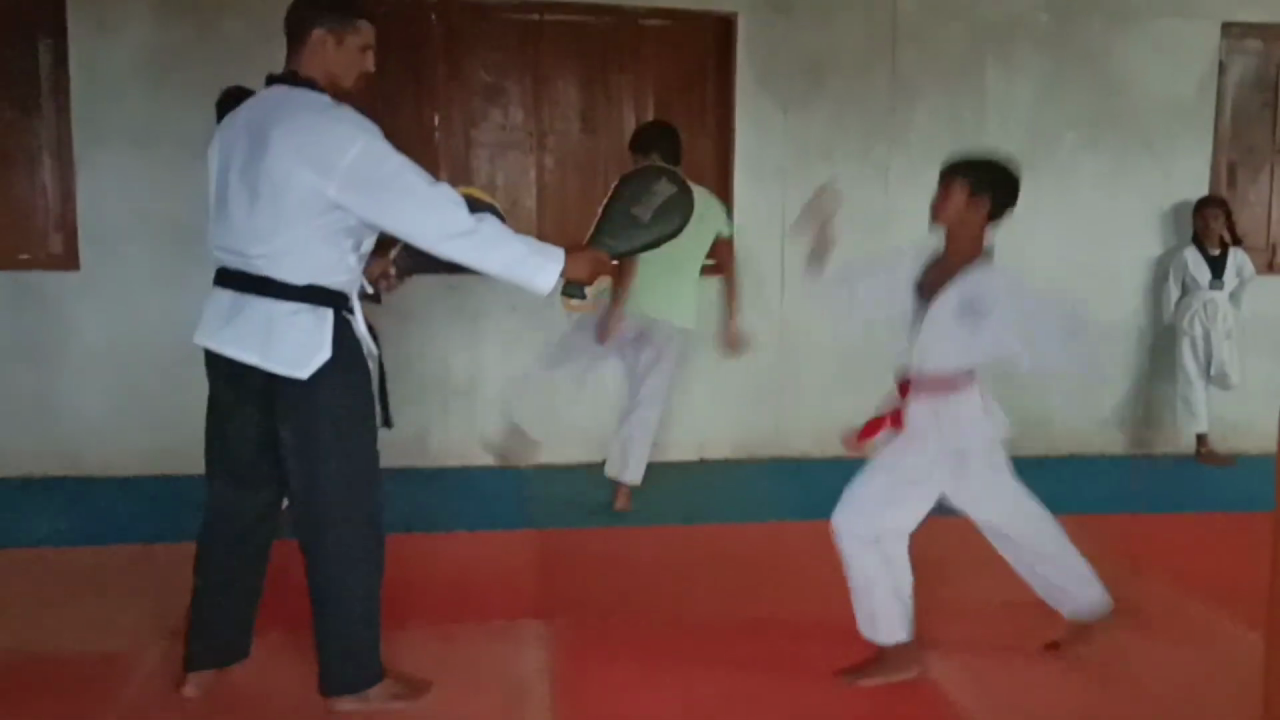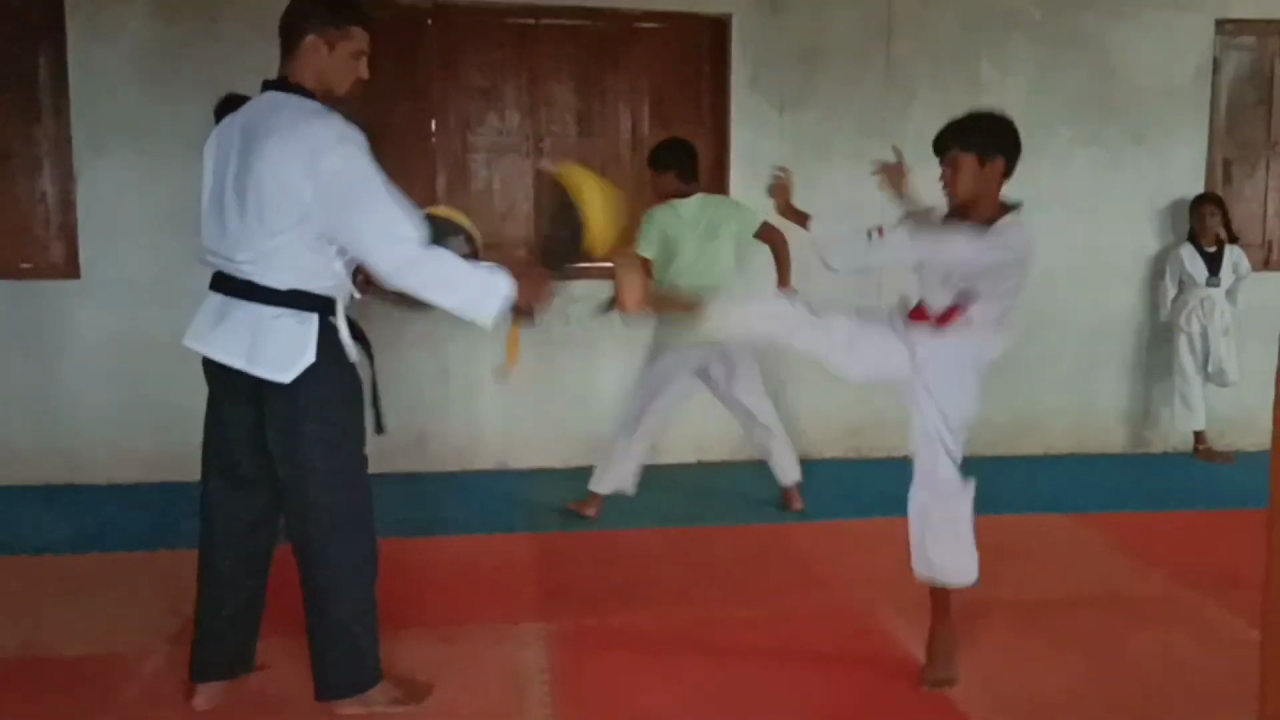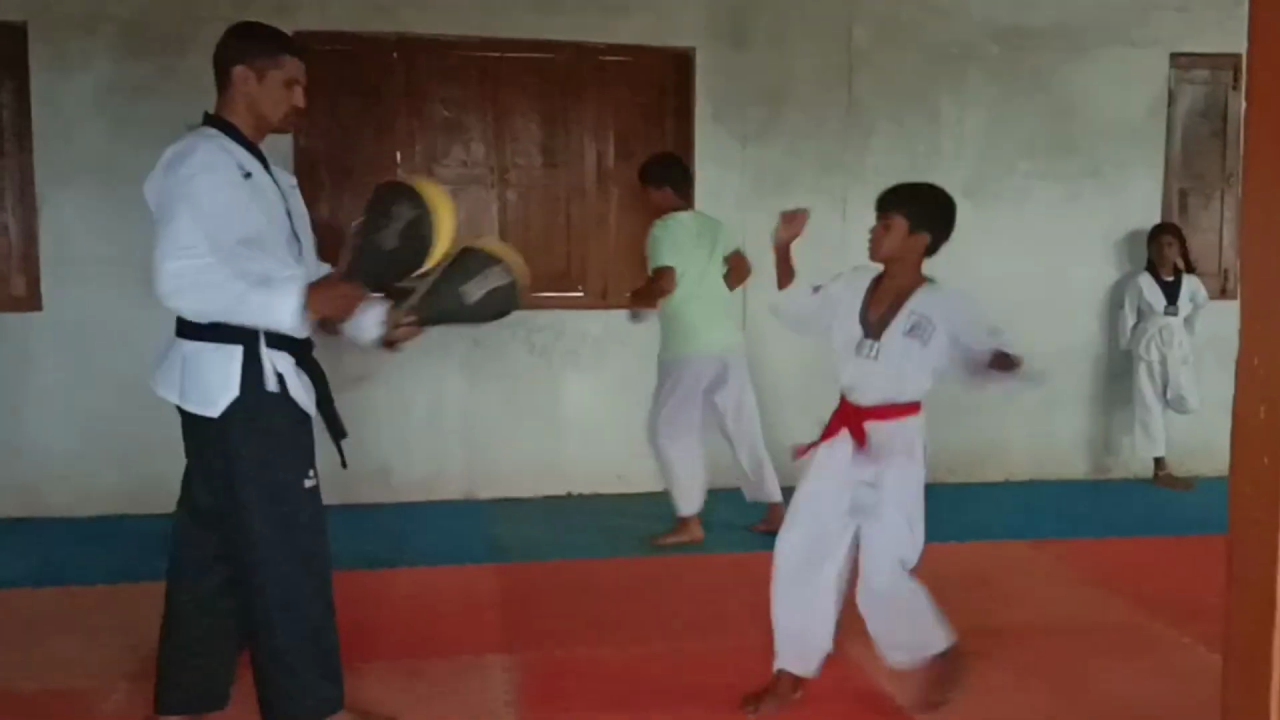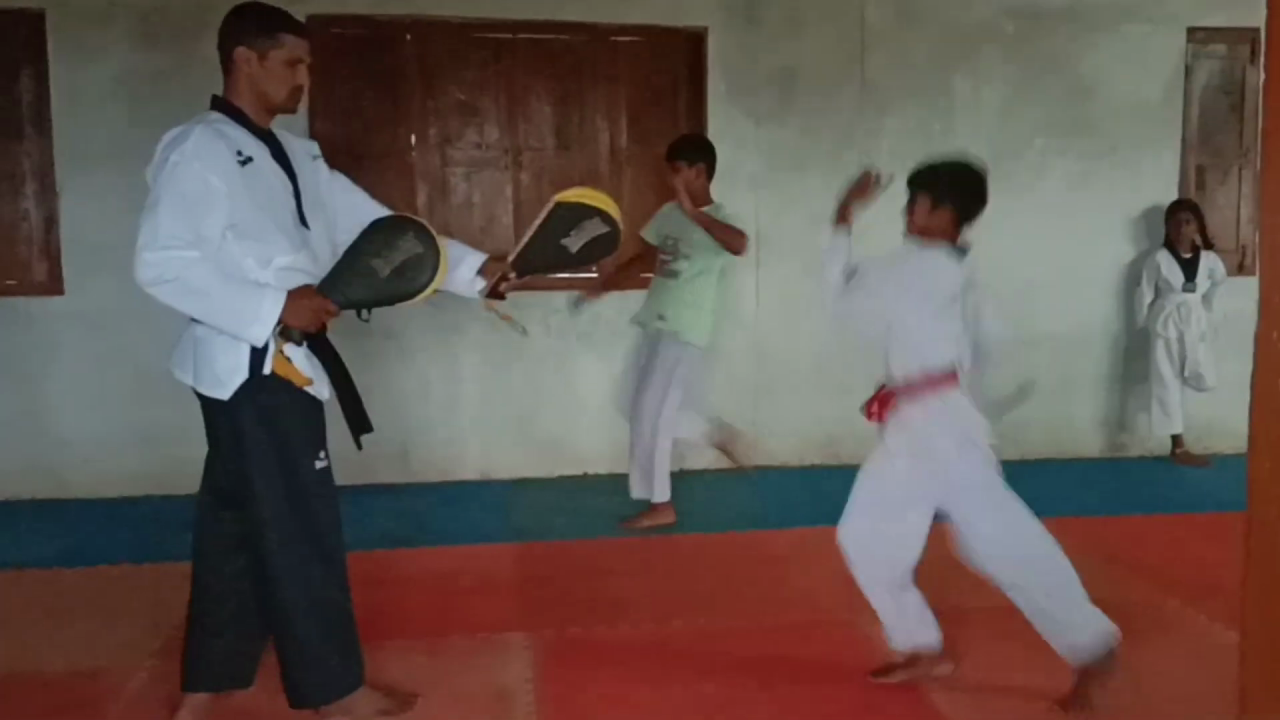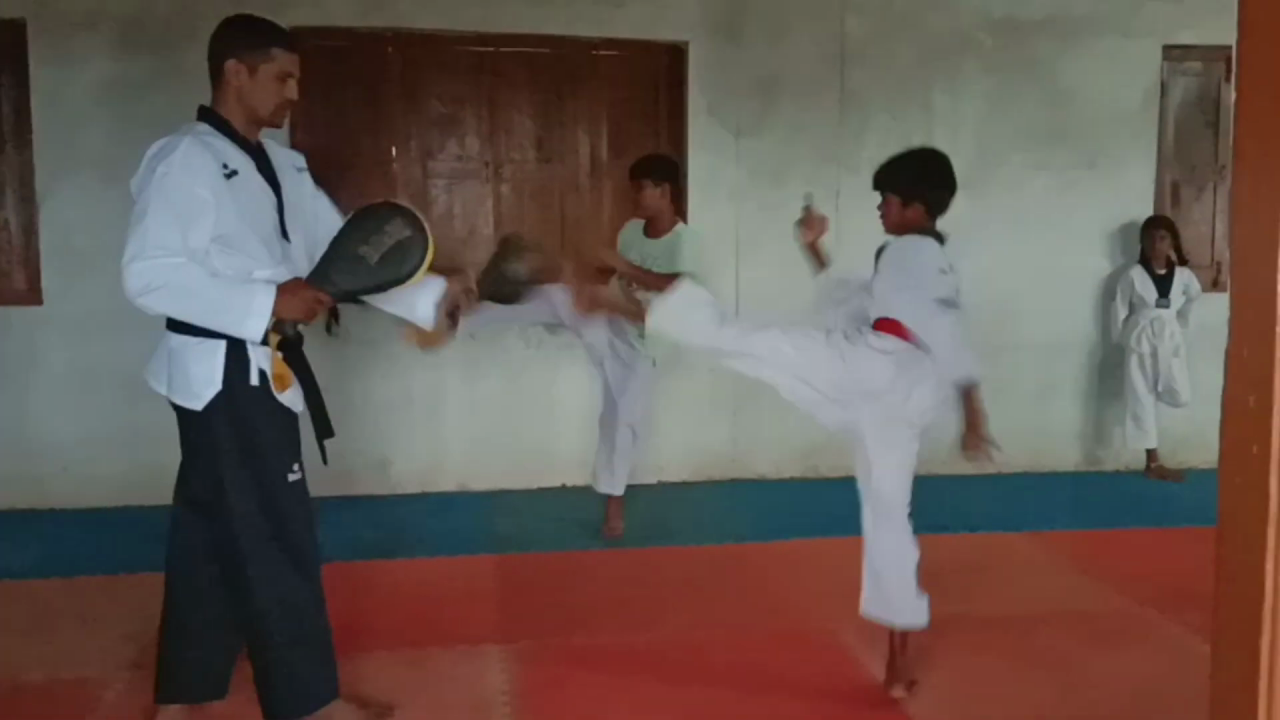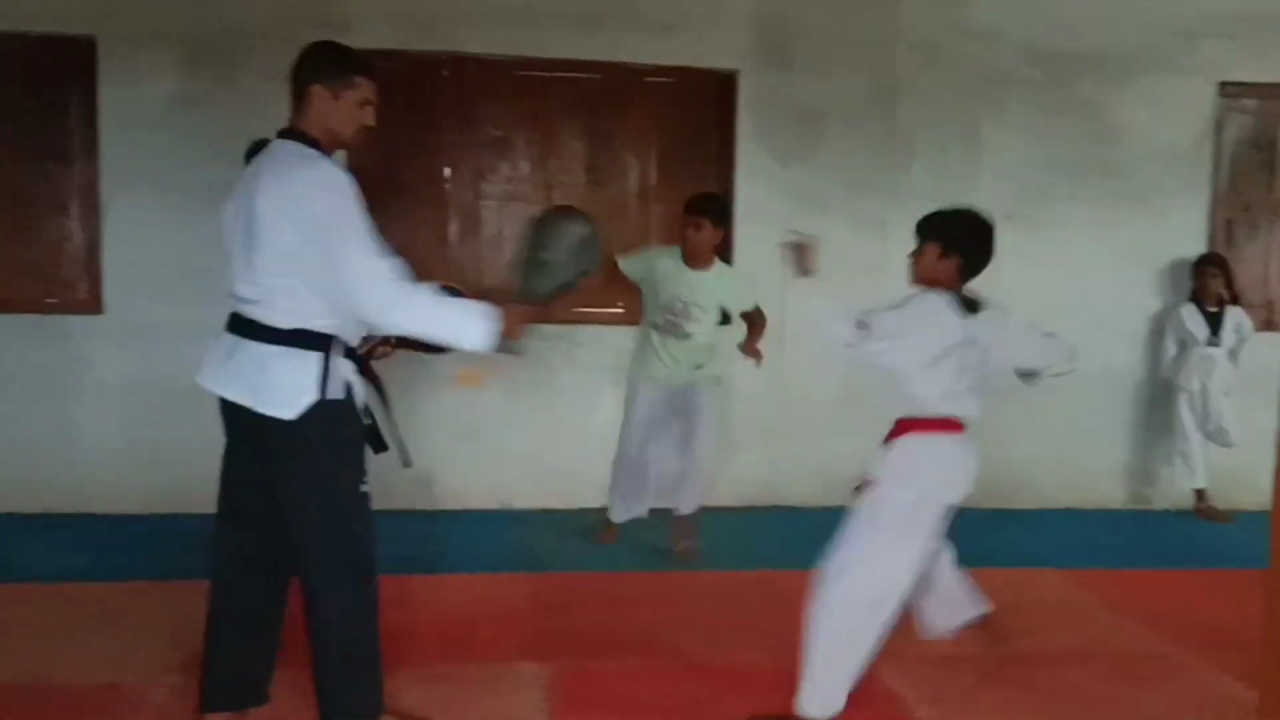
dt=0.3s
person 1, frame 1
left shoulder: (240, 122)
right shoulder: (334, 132)
right elbow: (441, 219)
left wrist: (342, 268)
right wrist: (557, 263)
left hip: (238, 327)
right hip: (306, 339)
left knee: (239, 496)
right knee: (341, 511)
left ankle: (207, 657)
right ankle: (353, 676)
person 1, frame 2
left shoulder: (235, 128)
right shoulder: (321, 137)
right elbow: (397, 248)
right wrist: (505, 289)
left hip: (233, 331)
right hip: (297, 343)
left knee: (237, 504)
right knee: (333, 517)
person 1, frame 3
left shoulder: (264, 173)
right shoulder: (202, 162)
left elbow: (294, 272)
right elbow: (184, 277)
left wrist: (373, 317)
right wrist: (299, 303)
left hip: (249, 377)
right hip: (241, 379)
left knee: (213, 537)
right knee: (286, 546)
person 1, frame 4
left shoulder: (295, 155)
right shoulder: (196, 149)
left elbow: (375, 230)
right elbow: (162, 265)
left wrist: (475, 269)
right wrist: (273, 306)
left hip: (279, 362)
right hip: (250, 363)
left knee: (235, 519)
right knee: (299, 525)
person 1, frame 5
left shoulder: (273, 164)
right shoulder: (183, 160)
right elbow: (148, 275)
left wrist: (430, 296)
right wrist: (265, 303)
left hip: (242, 374)
right hip: (227, 375)
left knee: (213, 528)
right knee: (276, 535)
person 1, frame 6
left shoulder: (265, 173)
right shoulder: (315, 180)
right elbow: (372, 290)
right wrist: (488, 322)
left hip: (253, 374)
right hip: (302, 383)
left knee: (251, 538)
right knee: (334, 549)
person 2, frame 1
left shoulder: (996, 288)
right shoulder: (926, 267)
left elbow: (1057, 341)
right elbow: (873, 300)
right wrist: (825, 261)
left hip: (949, 424)
right hip: (925, 417)
left knee: (861, 523)
right knee: (1015, 519)
left ankle: (897, 649)
right ankle: (1086, 610)
person 2, frame 2
left shoulder: (1011, 237)
right shoulder: (937, 222)
left elbow: (958, 257)
right elbow: (859, 253)
left wrist: (913, 205)
right wrist: (790, 212)
left hip: (951, 365)
right hip: (906, 344)
left knee: (939, 481)
right knee: (805, 326)
left ankle: (942, 623)
person 2, frame 3
left shoulder: (942, 308)
right shoulder: (854, 286)
left elbow: (980, 350)
right elbow: (795, 312)
left wrist: (1001, 362)
right wrist: (782, 250)
left hip: (894, 448)
right hip: (842, 443)
left knee: (880, 574)
right knee: (801, 555)
left ankle: (937, 657)
right ankle: (791, 677)
person 2, frame 4
left shoulder: (926, 263)
right shoulder: (945, 269)
left elbow: (842, 293)
right elbow: (983, 344)
left wrist: (844, 217)
left hip: (934, 426)
right hip: (914, 427)
left knee: (1007, 543)
right knee: (863, 538)
left ankle: (1092, 653)
right ankle: (925, 651)
person 2, frame 5
left shoulder: (910, 250)
right shoulder: (940, 264)
left elbow: (947, 325)
right elbow: (860, 301)
left wrist: (972, 412)
right wrist: (816, 250)
left hip: (873, 365)
right hip: (909, 384)
left knee: (737, 339)
right knee: (888, 523)
right ankle: (898, 660)
person 2, frame 6
left shoulder: (925, 310)
right shoulder: (992, 322)
left elbow: (853, 337)
right elbow: (1057, 356)
right wrist: (1016, 367)
left hip: (918, 462)
right hip: (951, 457)
left knee: (851, 582)
right knee: (918, 553)
right ankle: (971, 616)
person 3, frame 1
right shoulder: (710, 202)
left elbow: (632, 253)
right elbow: (726, 263)
left wrist: (615, 309)
right wrist: (730, 322)
left hip: (633, 308)
right hip: (676, 319)
left knee: (553, 362)
right knee: (648, 402)
left ankle: (520, 439)
right ankle: (623, 490)
person 3, frame 2
left shoulder: (658, 218)
right shoulder: (729, 207)
left elbow: (638, 274)
right elbow: (776, 238)
left wrist: (625, 298)
right wrist: (785, 286)
left hip: (678, 337)
right hip: (725, 337)
left knee: (640, 417)
right knee: (758, 411)
left ankle: (597, 497)
right ankle: (792, 491)
person 3, frame 3
left shoulder: (663, 230)
right shoulder: (709, 224)
left elbow: (664, 281)
right elbow: (743, 268)
left wrist: (638, 299)
left hip: (691, 346)
right hip: (725, 340)
left knee: (669, 431)
right knee: (742, 427)
left ankle: (690, 521)
right ankle: (774, 508)
person 3, frame 4
left shoulder: (718, 217)
right shoulder: (670, 213)
left elbow: (739, 245)
right elbow: (639, 254)
left wrist: (694, 213)
right wrist: (602, 284)
left hip: (683, 333)
right hip: (655, 324)
left knee: (652, 413)
right knee: (635, 404)
left ankle: (660, 505)
right ankle: (719, 435)
person 3, frame 5
left shoulder: (684, 242)
right shoulder: (632, 229)
left wrist: (623, 267)
left hip: (640, 342)
right hip: (611, 318)
left knee: (624, 422)
right knee: (572, 302)
left ankle: (613, 502)
person 3, frame 6
left shoulder: (726, 281)
right shoulder: (656, 259)
left elbow: (755, 316)
right elbow: (615, 270)
left wrist: (751, 341)
left hip: (696, 376)
right hip: (651, 373)
left knee: (699, 444)
right knee: (632, 449)
left ankle: (685, 515)
right ankle: (618, 516)
person 4, frame 1
left shoulder: (1237, 256)
right shoulder: (1186, 256)
left elbow: (1247, 280)
right elbow: (1172, 292)
left wrist: (1231, 309)
right wrist: (1173, 324)
left hip: (1222, 324)
right hip: (1193, 324)
left knee: (1228, 380)
right knee: (1193, 382)
right ankle: (1203, 445)
person 4, frame 2
left shoulder: (1232, 253)
right shoulder: (1182, 254)
left elbow: (1243, 277)
right elbow: (1168, 289)
left wrist: (1228, 306)
right wrist: (1170, 319)
left hip: (1219, 320)
right hip: (1190, 321)
left knee: (1226, 377)
right knee: (1190, 379)
right ankle: (1201, 443)
person 4, frame 3
left shoulder: (1190, 282)
right shoulder: (1140, 282)
left elbow: (1200, 305)
right elbow: (1127, 317)
left wrist: (1185, 332)
right wrist: (1129, 347)
left hip: (1178, 348)
right hip: (1149, 349)
left knee: (1186, 403)
right knee: (1150, 406)
right ankle: (1161, 469)
person 4, frame 4
left shoulder: (1208, 259)
right shoulder: (1158, 259)
left elbow: (1218, 283)
right elbow: (1144, 294)
left wrist: (1203, 310)
right wrist: (1146, 324)
left hip: (1196, 326)
right hip: (1167, 326)
left knee: (1204, 382)
right knee: (1167, 384)
right ankle: (1179, 447)
person 4, frame 5
left shoulder: (1183, 275)
right shoulder: (1133, 275)
left elbow: (1193, 297)
right elbow: (1119, 310)
left wrist: (1178, 326)
right wrist: (1122, 340)
left hip: (1170, 342)
right hip: (1141, 342)
left knee: (1178, 397)
right knee: (1141, 398)
right ankle: (1153, 461)
person 4, frame 6
left shoulder: (1235, 314)
right shoulder: (1184, 313)
left elbow: (1244, 338)
right elbow: (1169, 348)
left wrist: (1230, 366)
right wrist: (1173, 377)
left hip: (1219, 381)
right hip: (1191, 380)
left knee: (1226, 437)
right knee: (1191, 437)
right ankle: (1202, 500)
